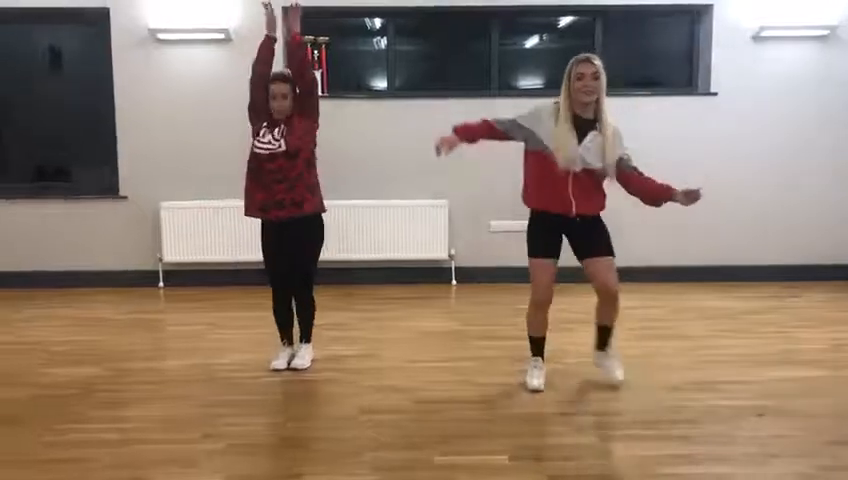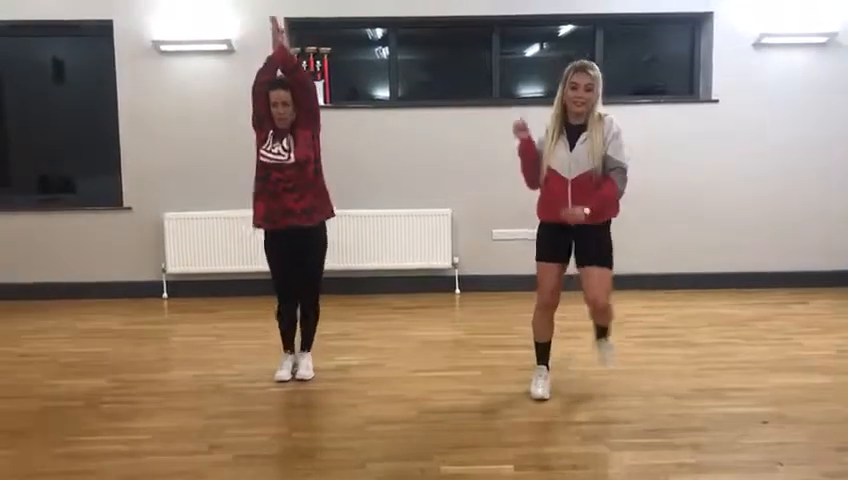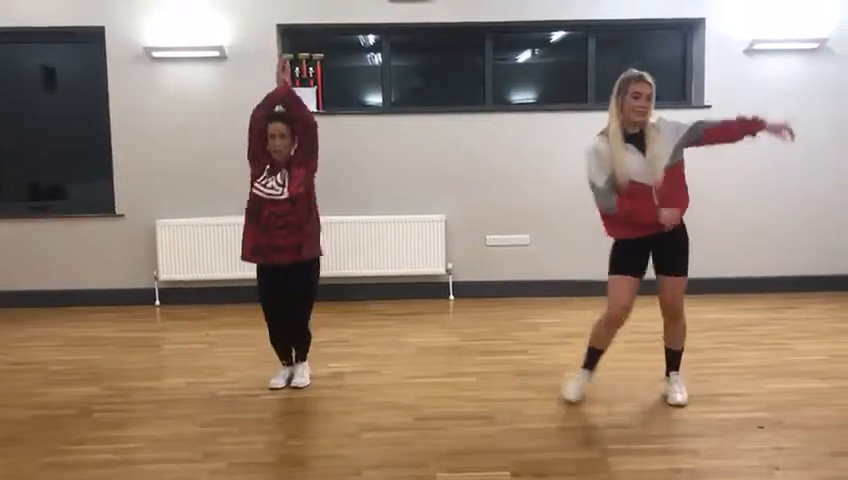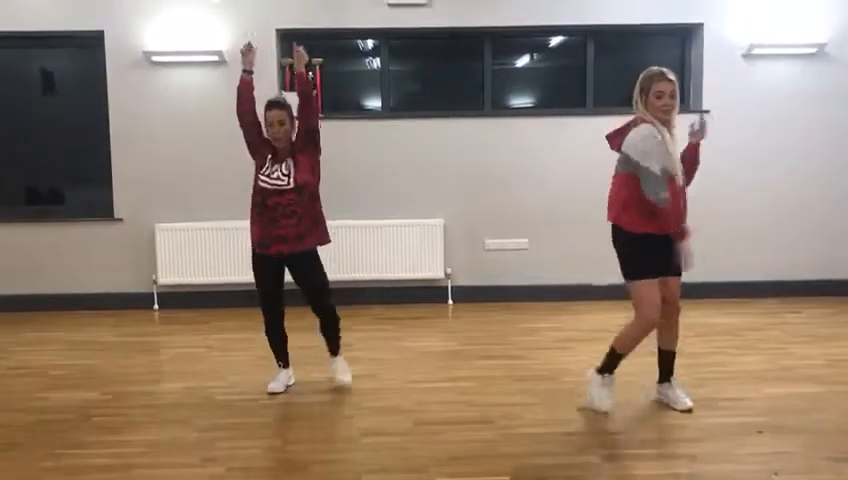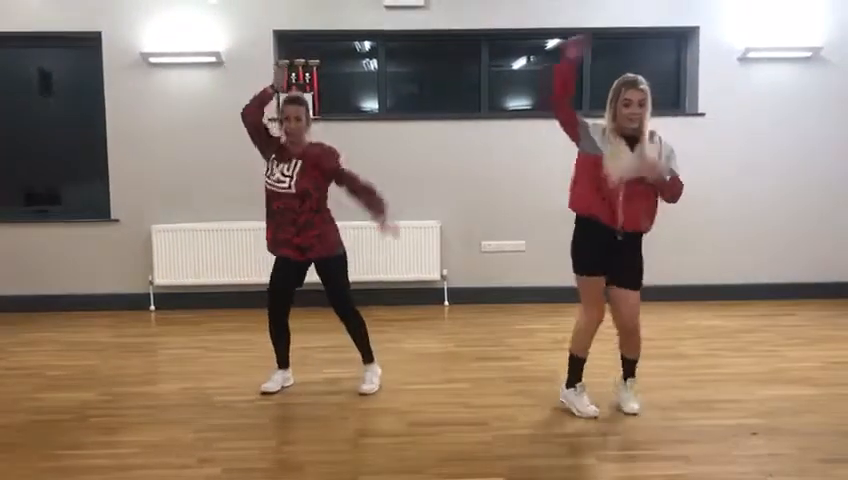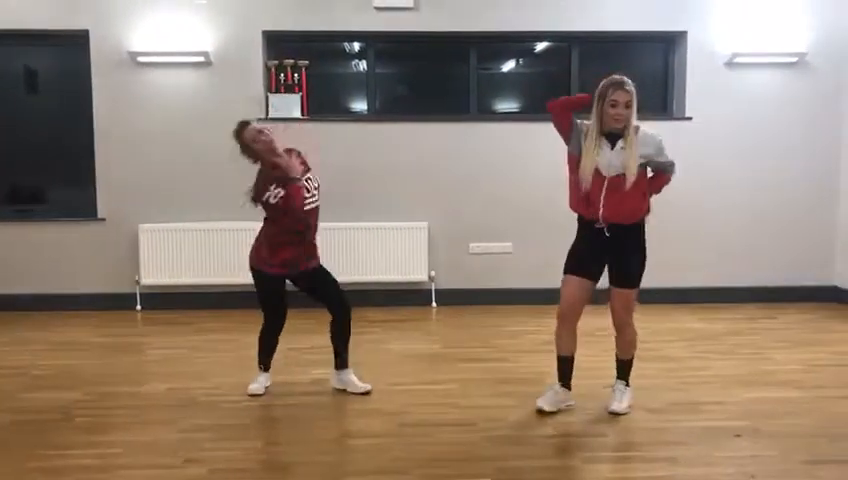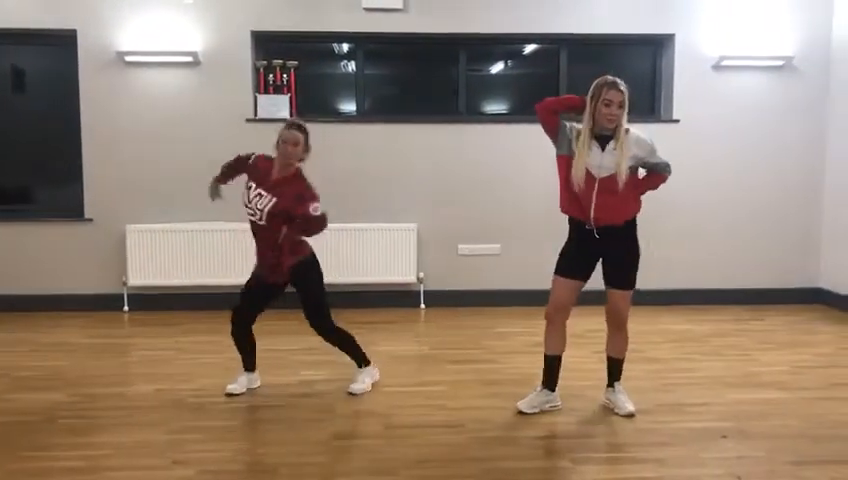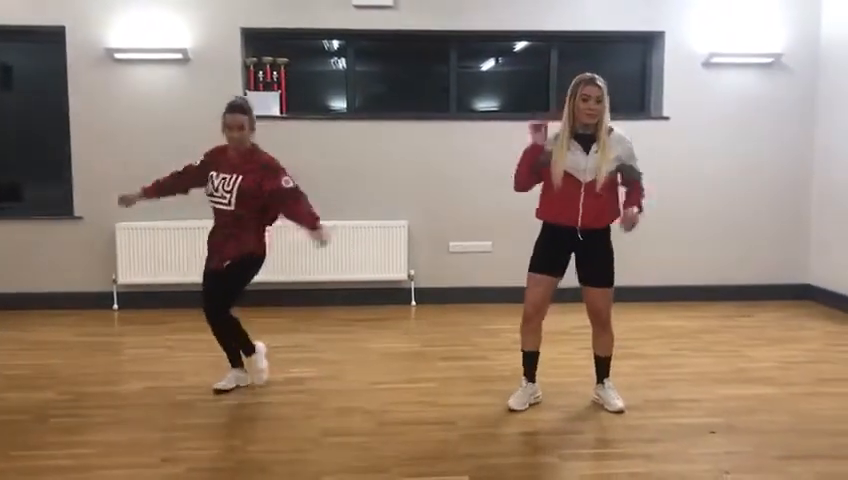
dt=0.5s
person 1, frame 1
left shoulder: (610, 132)
right shoulder: (544, 117)
left elbow: (631, 177)
right elbow: (499, 128)
left wrist: (671, 195)
right wrist: (459, 134)
left hip: (587, 220)
right hip: (545, 217)
left knee: (609, 289)
right knee: (541, 296)
left ankle: (604, 351)
right ankle: (537, 361)
person 1, frame 2
left shoulder: (608, 130)
right shoulder: (551, 132)
left elbow: (617, 178)
right elbow: (534, 180)
left wrist: (589, 208)
right wrist: (525, 144)
left hip: (594, 226)
right hip: (553, 225)
left knee: (598, 300)
right knee: (546, 300)
left ankle: (602, 338)
right ankle: (542, 369)
person 1, frame 3
left shoulder: (665, 131)
right shoulder: (601, 147)
left elbow: (712, 130)
right elbow: (605, 201)
left wrist: (763, 125)
right wrist: (654, 214)
left hip: (671, 232)
right hip: (630, 237)
left knee: (673, 309)
right knee: (616, 312)
left ankle: (673, 375)
right ankle: (586, 371)
person 1, frame 4
left shoulder: (661, 135)
right shoulder: (645, 135)
left elbow: (679, 182)
right elbow: (656, 193)
left wrist: (694, 146)
right wrist: (681, 235)
left hip: (659, 234)
right hip: (634, 235)
left knee: (671, 310)
right knee: (648, 317)
left ankle: (666, 384)
right ankle: (602, 375)
person 1, frame 5
left shoulder: (658, 147)
right shoulder: (592, 135)
left elbow: (674, 190)
right elbow: (560, 101)
left wrist: (663, 180)
right wrist: (570, 61)
left hip: (628, 240)
right hip: (590, 234)
left knee: (628, 321)
right knee: (592, 312)
left ankle: (627, 383)
right ankle: (573, 387)
person 1, frame 6
left shoulder: (646, 141)
right shoulder: (581, 136)
left elbow: (666, 171)
right elbow: (555, 106)
left wrist: (643, 195)
right wrist: (593, 98)
left hip: (628, 236)
right hip: (589, 234)
left knee: (622, 319)
right knee: (566, 313)
left ankle: (622, 385)
right ankle: (562, 388)
person 1, frame 7
left shoulder: (636, 142)
right shoulder: (571, 139)
left elbow: (662, 170)
right elbow: (543, 108)
left wrist: (636, 191)
right wrist: (582, 104)
left hip: (620, 236)
right hip: (581, 234)
left knee: (618, 319)
right knee: (555, 313)
left ankle: (614, 389)
right ankle: (548, 391)
person 1, frame 8
left shoulder: (618, 143)
right shoulder: (554, 143)
left elbow: (634, 180)
right elbow: (522, 183)
left wrist: (632, 207)
right wrist: (535, 147)
left hip: (596, 237)
right hip: (555, 233)
left knee: (601, 317)
right knee: (532, 312)
left ankle: (603, 385)
right ankle: (529, 385)
person 2, frame 1
left shoulder: (306, 120)
right shoulder: (260, 121)
left elbow: (307, 79)
right elbow: (256, 79)
left wrist: (294, 34)
right wrist: (270, 35)
left hip: (306, 218)
right hip: (272, 220)
left knee: (303, 287)
right knee: (280, 287)
left ankle: (305, 345)
right ankle: (285, 345)
person 2, frame 2
left shoulder: (308, 129)
right shoulder: (264, 131)
left elbow: (306, 88)
right elbow: (258, 90)
left wrist: (285, 52)
right wrist: (275, 53)
left hip: (310, 225)
right hip: (276, 228)
left knee: (309, 295)
right knee: (285, 296)
left ankle: (305, 353)
right ankle: (288, 354)
person 2, frame 3
left shoulder: (304, 163)
right shoulder: (259, 162)
left elbow: (308, 124)
right elbow: (256, 123)
left wrist: (287, 88)
right wrist: (278, 90)
left hip: (302, 257)
right hip: (267, 258)
left knee: (298, 319)
right knee: (275, 320)
left ankle: (302, 363)
right ankle: (285, 364)
person 2, frame 4
left shoulder: (307, 151)
right shoulder: (261, 153)
left elbow: (310, 114)
right elbow: (245, 115)
left wrist: (302, 72)
right wrist: (247, 70)
left hip: (302, 245)
right hip: (265, 248)
left knee: (323, 306)
right knee: (272, 314)
left ankle: (337, 359)
right ankle: (283, 370)
person 2, frame 5
left shoulder: (322, 154)
right shoulder: (273, 149)
left elbow: (353, 184)
right elbow: (249, 118)
left wrist: (378, 210)
right wrist: (271, 89)
left hip: (325, 247)
right hip: (288, 248)
left knee: (344, 308)
right knee: (276, 312)
left ankle: (371, 367)
right ankle: (283, 371)
person 2, frame 6
left shoulder: (295, 157)
right shoulder: (268, 177)
right elbow: (295, 212)
right wrist: (294, 177)
left hip: (303, 256)
right hip: (270, 261)
left knee: (341, 307)
right knee: (275, 321)
left ankle: (342, 373)
right ankle: (263, 373)
person 2, frame 7
left shoulder: (300, 188)
right shoulder: (259, 165)
left elbow: (316, 223)
right elbow: (240, 162)
left wrist: (288, 231)
right wrist: (217, 181)
left hip: (299, 264)
right hip: (268, 263)
left knee: (322, 324)
right knee: (240, 317)
left ankle: (366, 369)
right ankle: (249, 374)
person 2, frame 8
left shoulder: (264, 165)
right shoulder: (215, 157)
left elbow: (292, 199)
right elbow: (183, 179)
left wrist: (314, 225)
right wrist: (142, 194)
left hip: (247, 252)
right hip: (219, 247)
left knee: (216, 308)
right knee: (213, 310)
left ankle: (253, 351)
right ankle: (238, 370)
